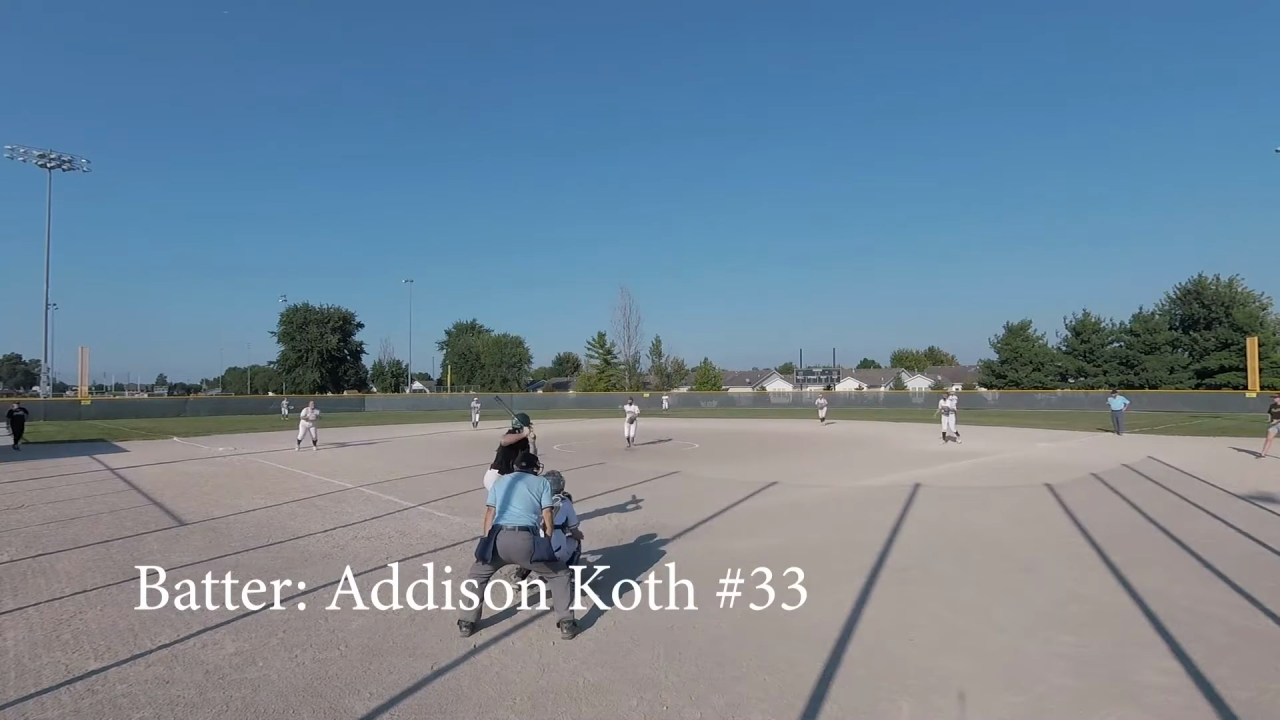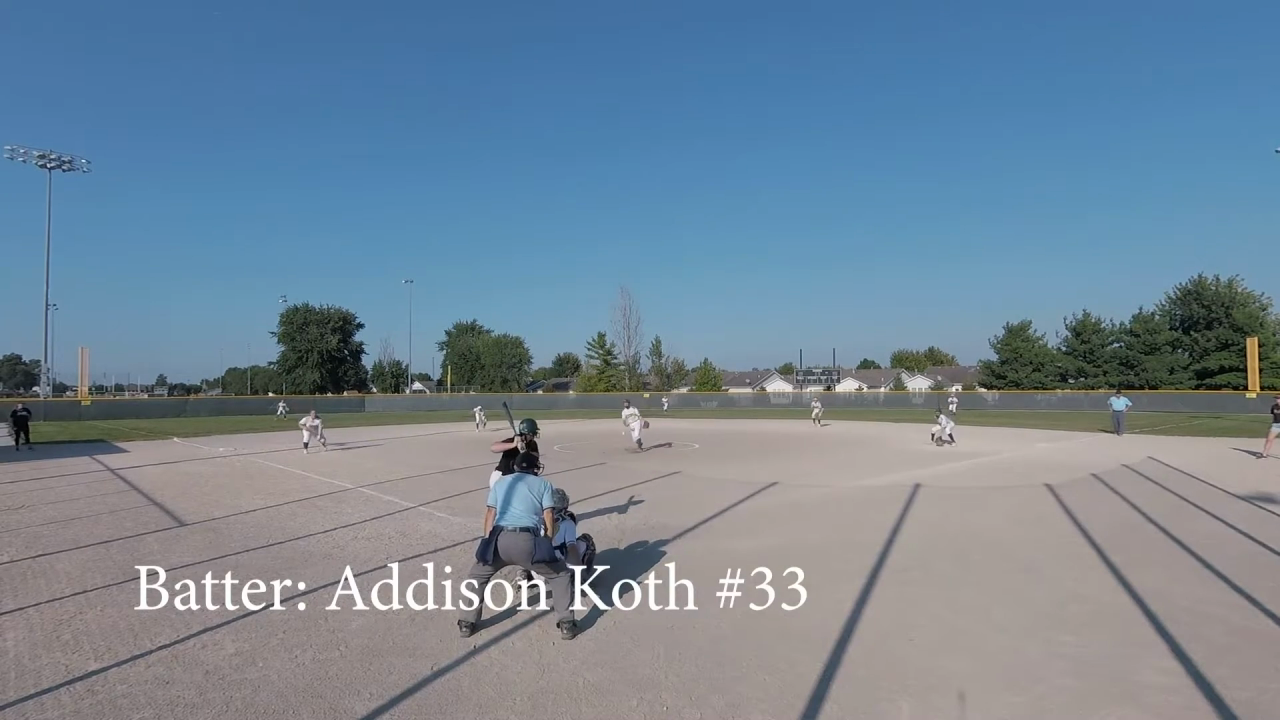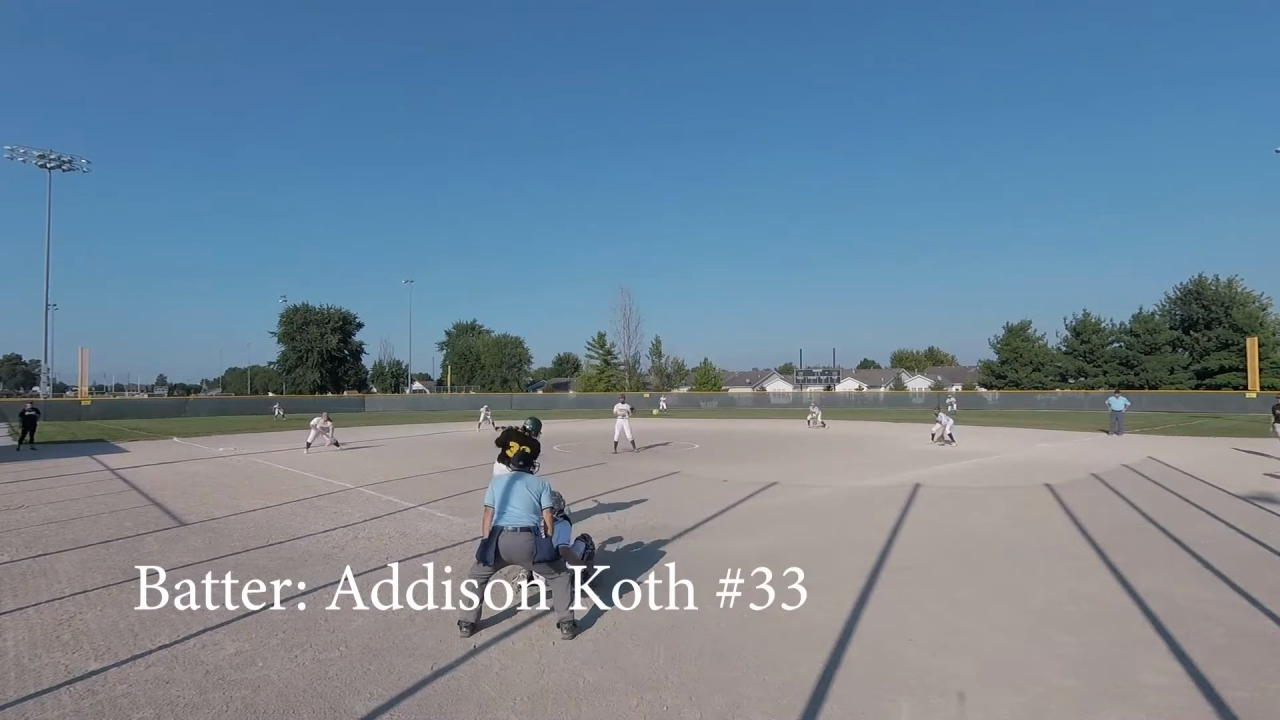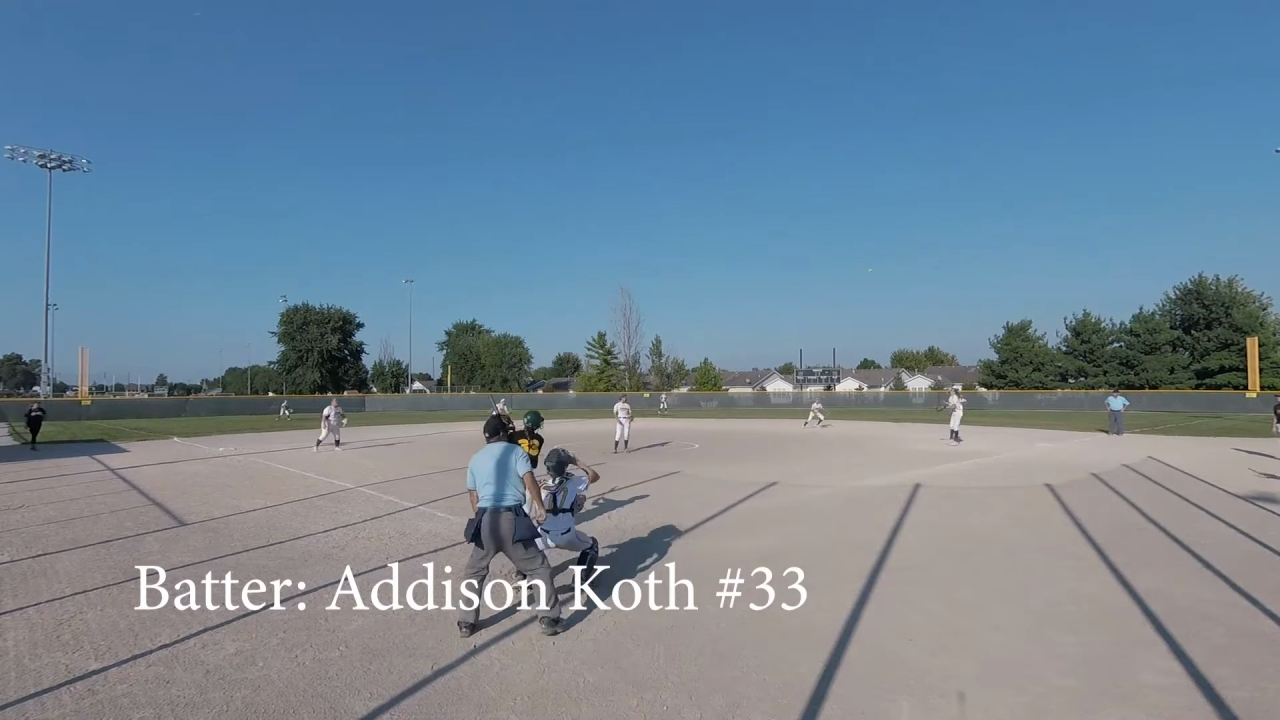
dt=0.5s
person 1, frame 1
left shoulder: (500, 481)
right shoulder: (542, 483)
left elbow: (490, 513)
right elbow: (547, 516)
left wrist: (486, 543)
left hip: (499, 538)
right hip: (526, 540)
left knee: (477, 576)
right knee: (560, 574)
left ankle: (467, 623)
right ankle: (566, 623)
person 1, frame 2
left shoulder: (501, 482)
right shoulder: (543, 484)
left elbow: (490, 514)
right elbow: (548, 517)
left wrist: (488, 544)
left hip: (500, 539)
right hip: (527, 541)
left knee: (477, 576)
right knee: (561, 574)
left ankle: (467, 623)
right ankle: (566, 624)
person 1, frame 3
left shoulder: (497, 481)
right shoulder: (541, 483)
left elbow: (488, 514)
right elbow: (548, 517)
left wrist: (487, 543)
left hip: (500, 539)
right hip: (527, 539)
left knee: (477, 576)
right knee: (561, 575)
left ankle: (467, 623)
right ankle: (566, 624)
person 1, frame 4
left shoulder: (476, 459)
right shoulder: (516, 452)
left elbow: (473, 496)
right elbow: (529, 480)
right wrist: (540, 507)
left hip: (486, 520)
right hip: (513, 518)
left knee: (475, 571)
right knee: (537, 567)
left ankle: (468, 622)
right ankle: (548, 618)
